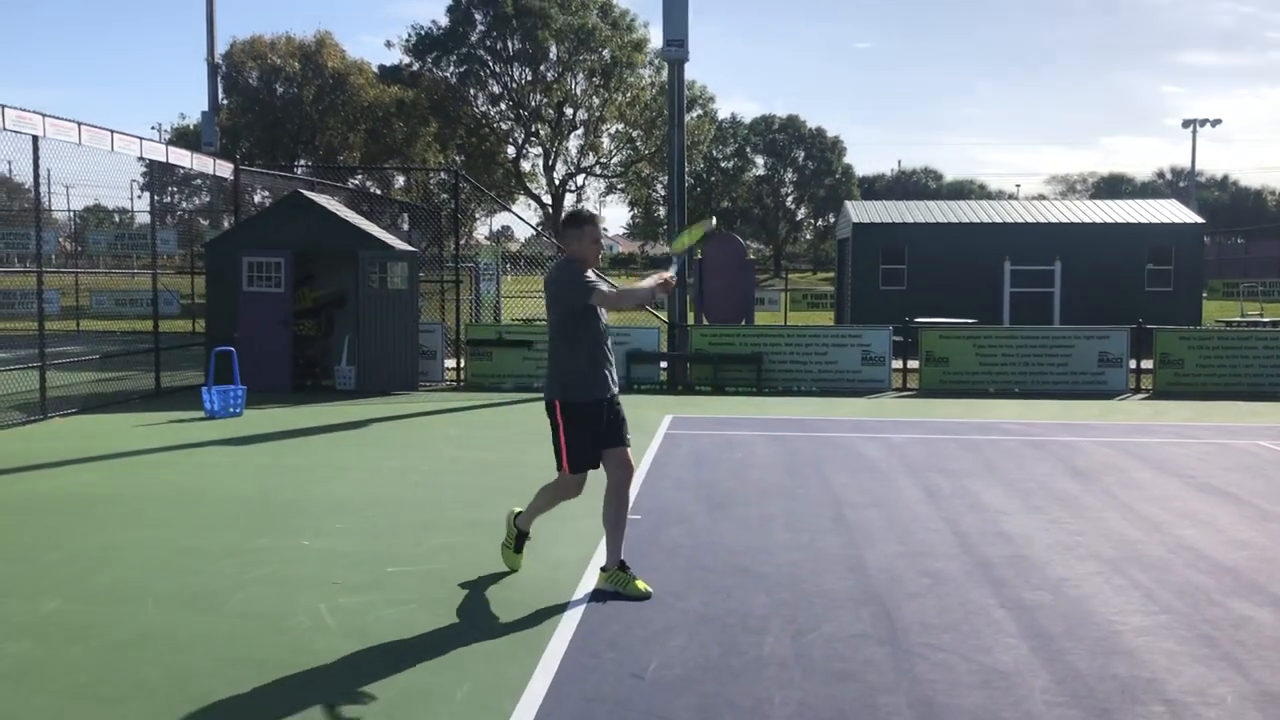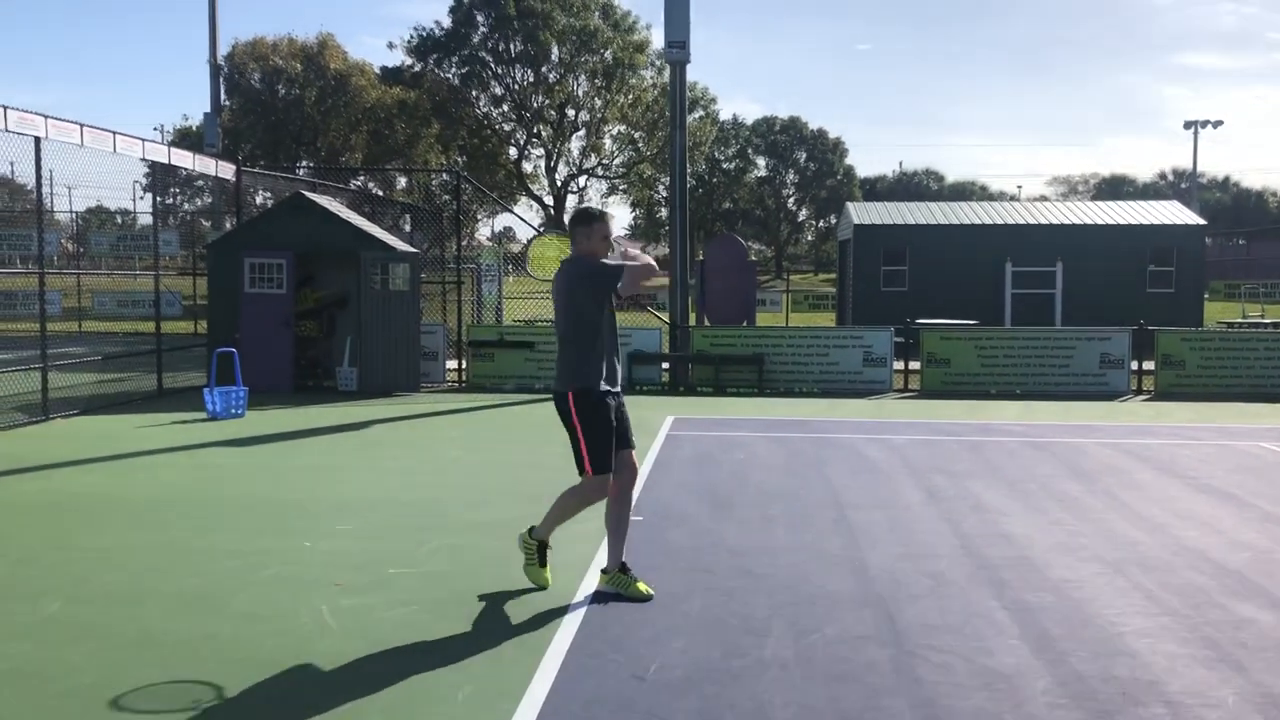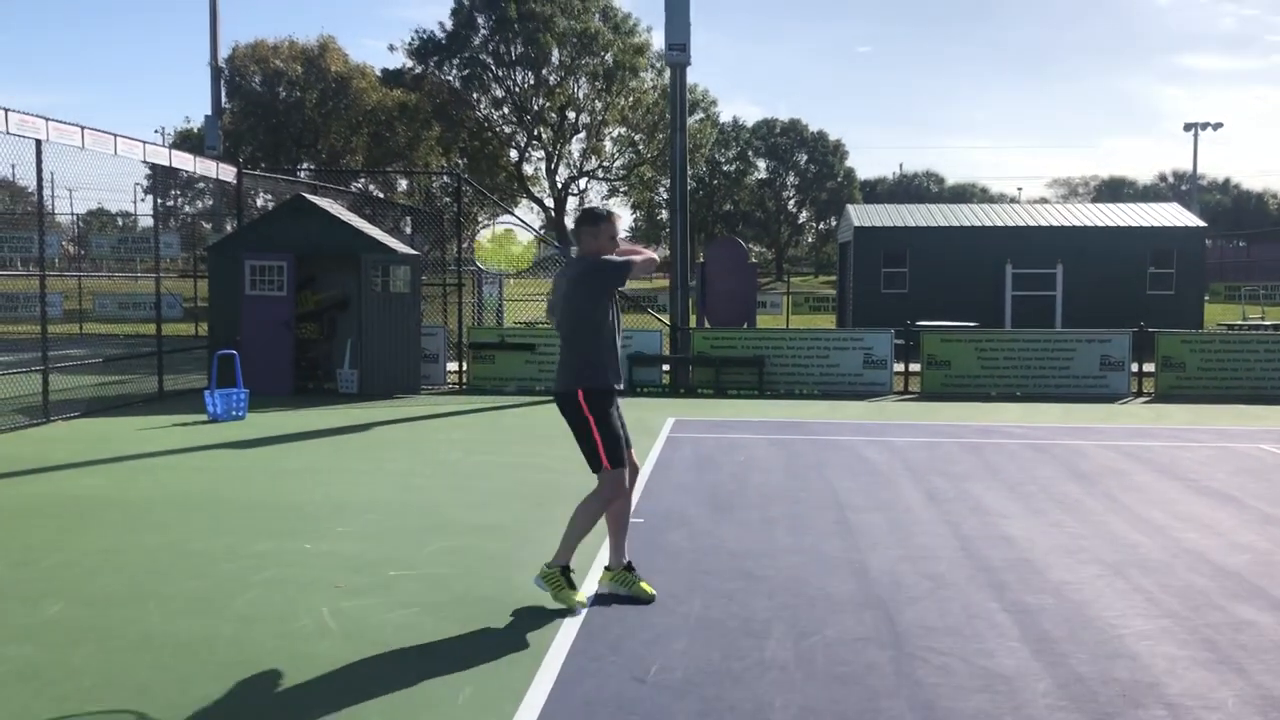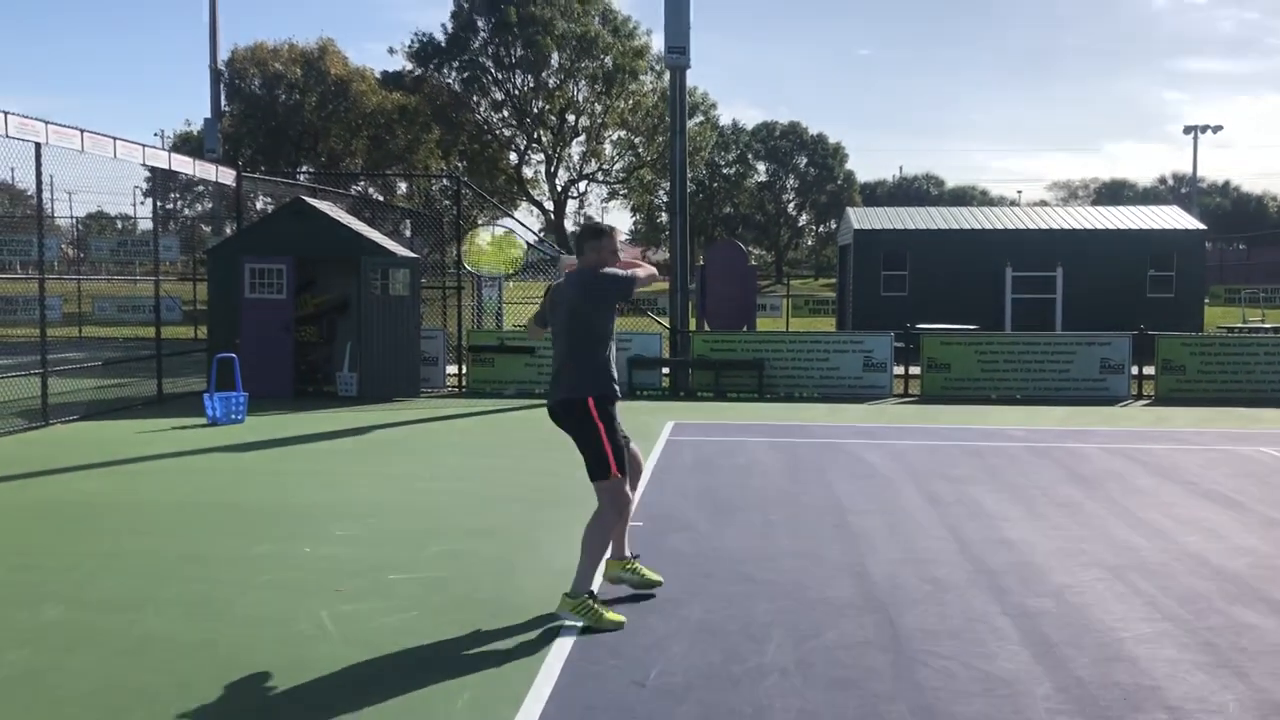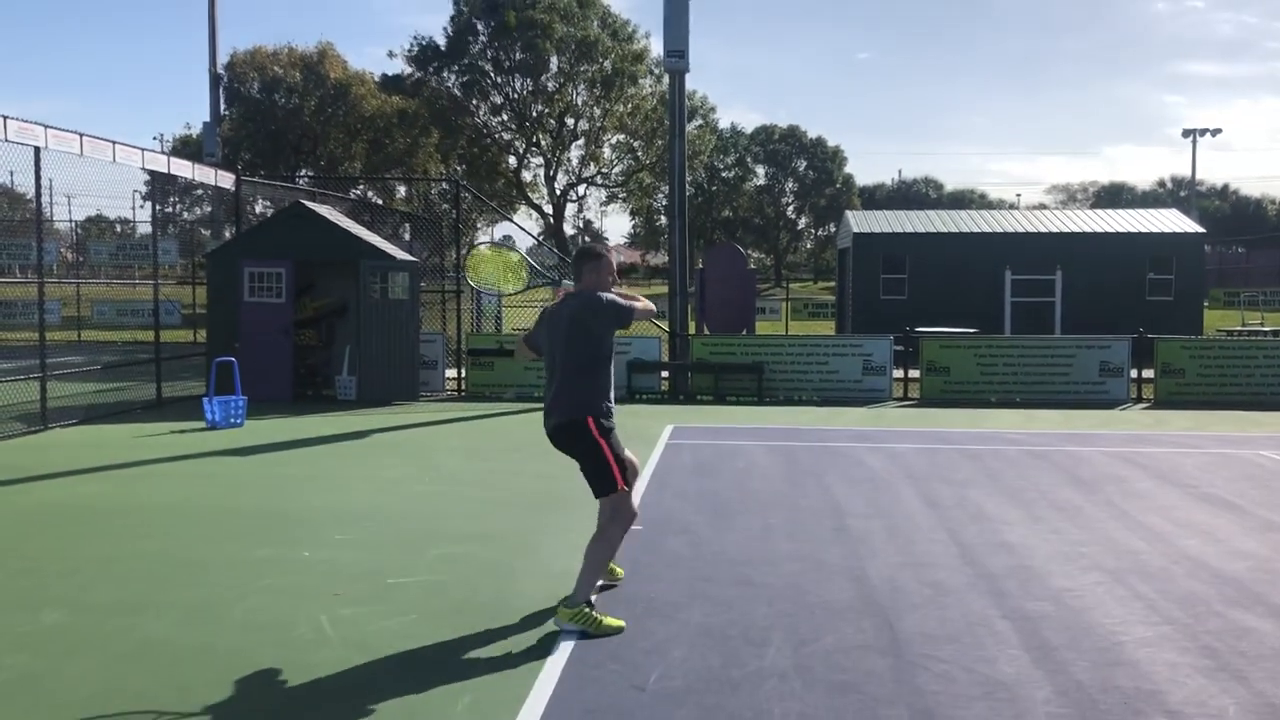
dt=0.1s
person 1, frame 1
left shoulder: (586, 274)
right shoulder: (566, 279)
left elbow: (631, 295)
right elbow: (625, 298)
left wrist: (657, 282)
right wrist: (659, 280)
left hip: (603, 392)
right hip: (570, 397)
left knee: (622, 471)
right knee: (571, 484)
left ankle: (613, 568)
right ankle: (521, 523)
person 1, frame 2
left shoulder: (579, 274)
right shoulder: (587, 270)
right elbow: (649, 268)
right wrist: (634, 256)
left hip: (602, 389)
right hip: (581, 392)
left knee: (627, 475)
right knee: (598, 485)
left ankle: (614, 571)
right ankle: (536, 538)
person 1, frame 3
left shoulder: (568, 274)
right shoulder: (593, 268)
left elbow: (552, 314)
right elbow: (650, 261)
right wrist: (623, 252)
left hip: (595, 389)
right hip: (585, 391)
left knee: (629, 471)
right knee: (612, 486)
left ankle: (617, 569)
right ankle: (556, 568)
person 1, frame 4
left shoulder: (560, 287)
right shoulder: (600, 279)
left elbow: (535, 326)
right elbow: (649, 273)
right wrist: (617, 264)
left hip: (567, 400)
right hip: (585, 401)
left knee: (632, 466)
right knee: (614, 496)
left ankle: (621, 562)
right ankle: (578, 596)
person 1, frame 5
left shoulder: (553, 312)
right shoulder: (598, 304)
left elbow: (524, 351)
right elbow: (648, 309)
right wrist: (611, 289)
left hip: (562, 421)
right hip: (584, 419)
left knee: (629, 469)
right knee: (621, 510)
left ankle: (599, 562)
right ankle: (576, 605)
